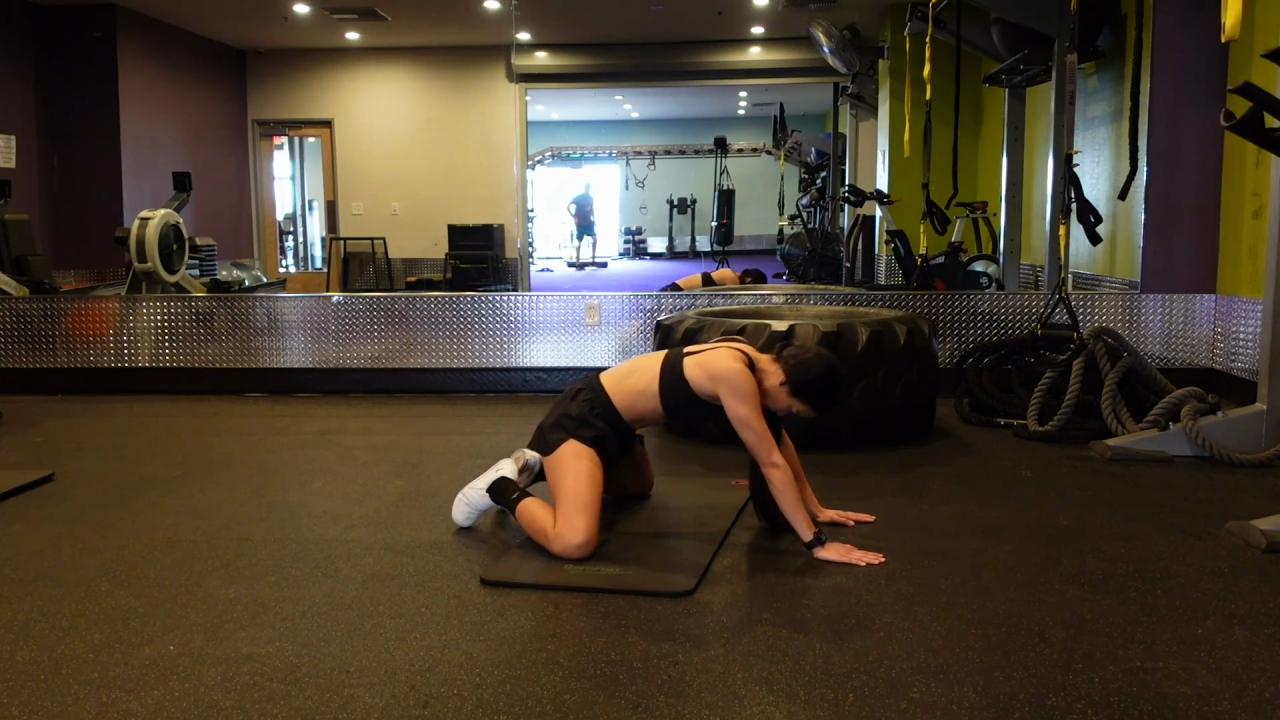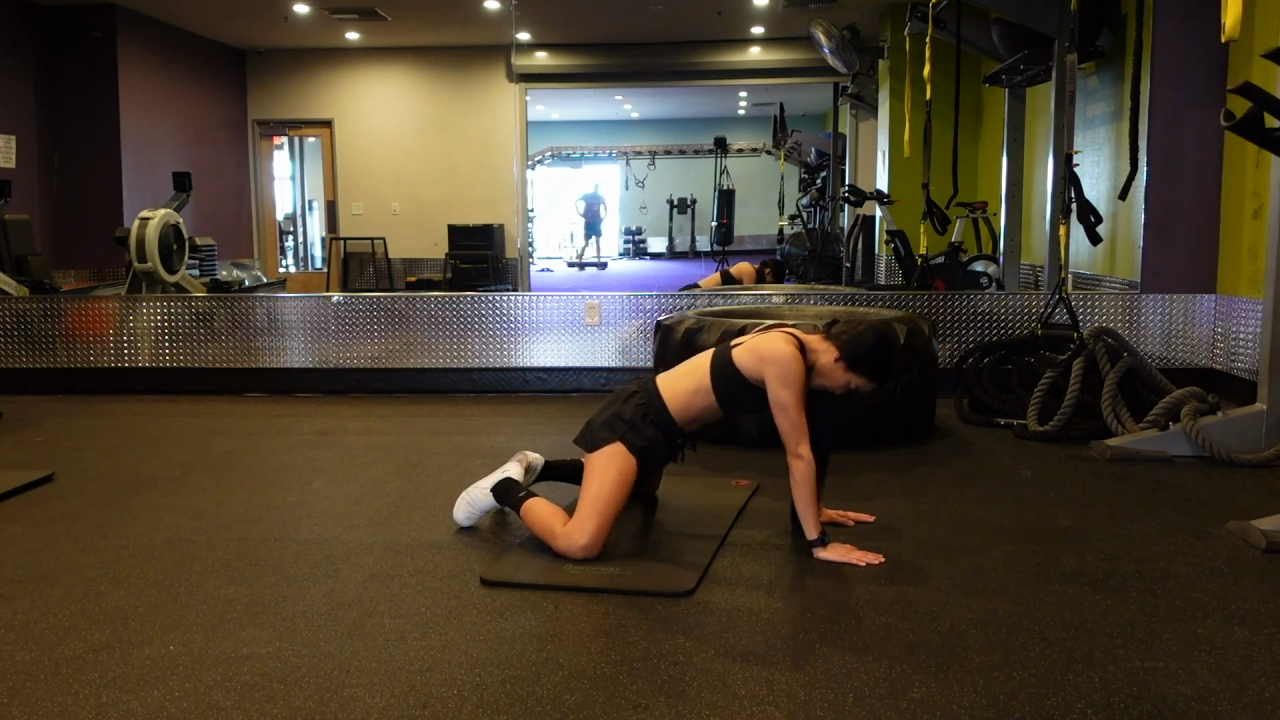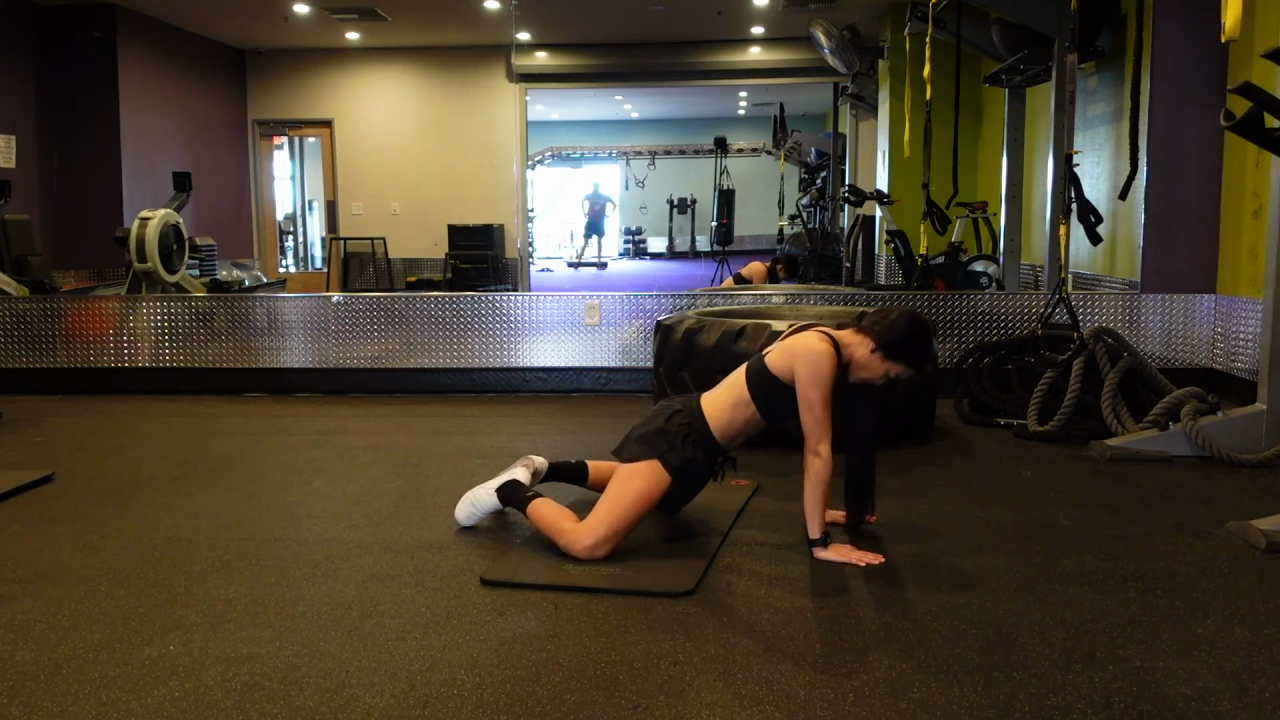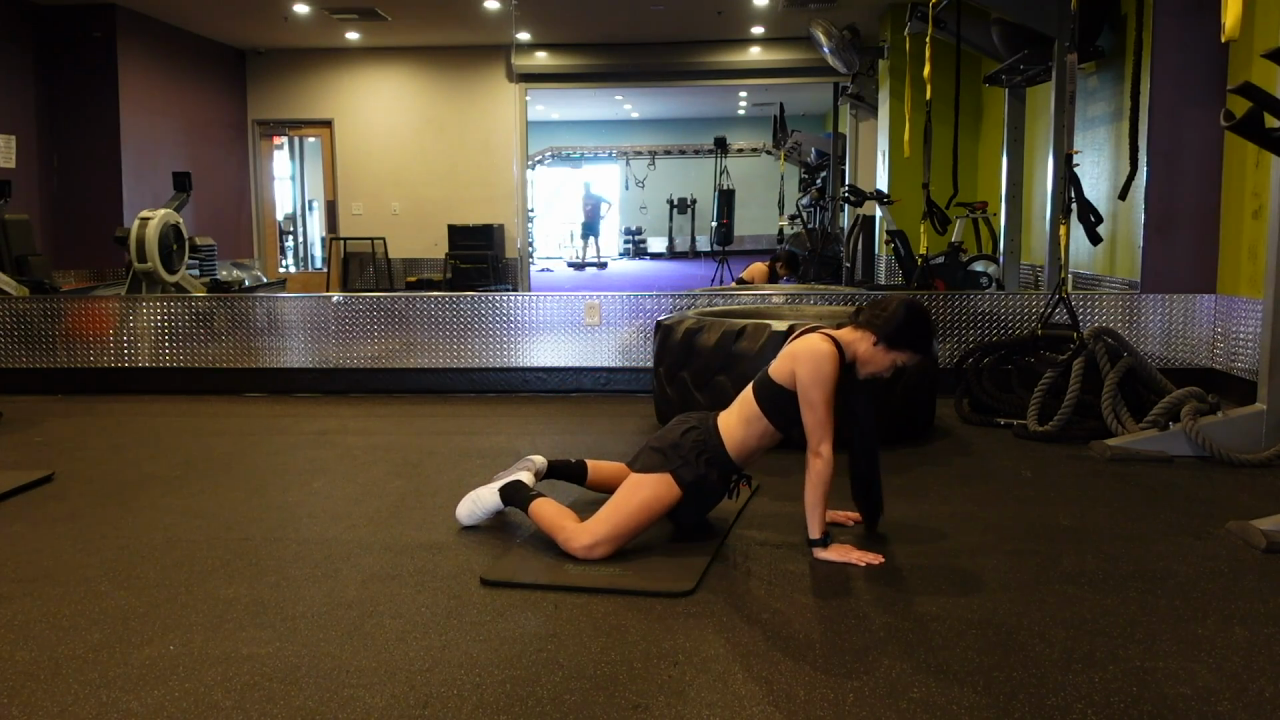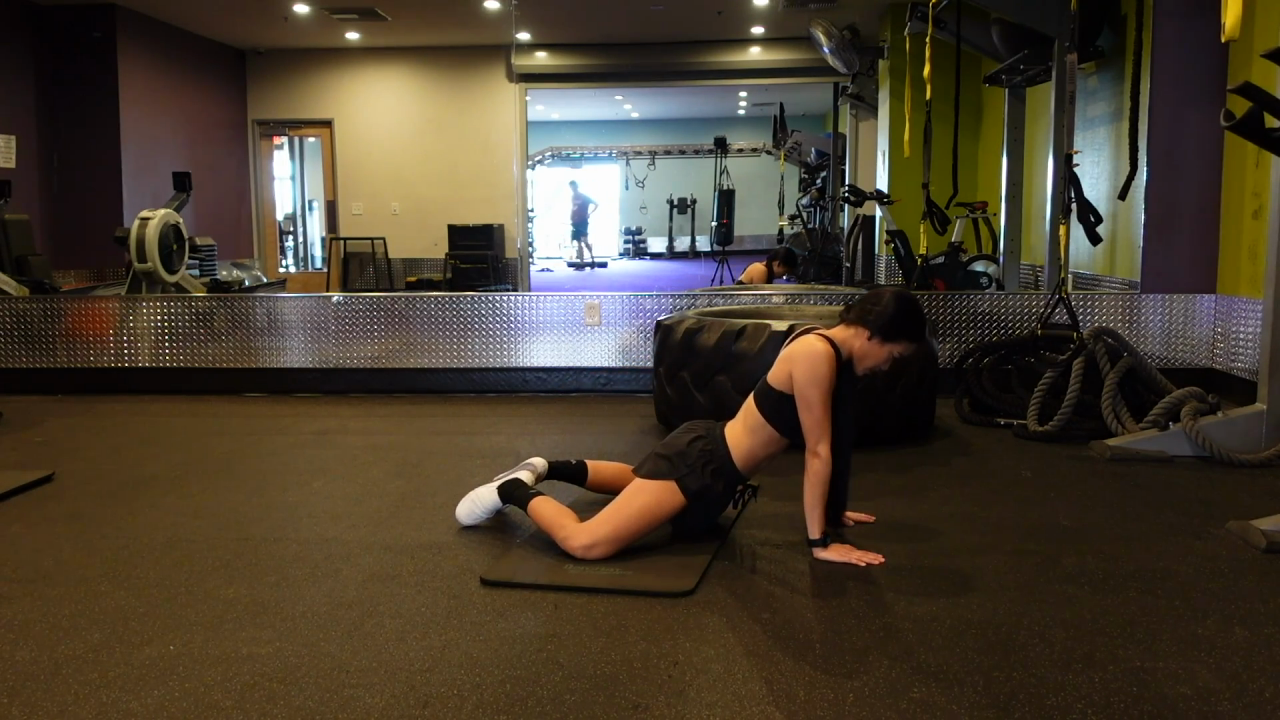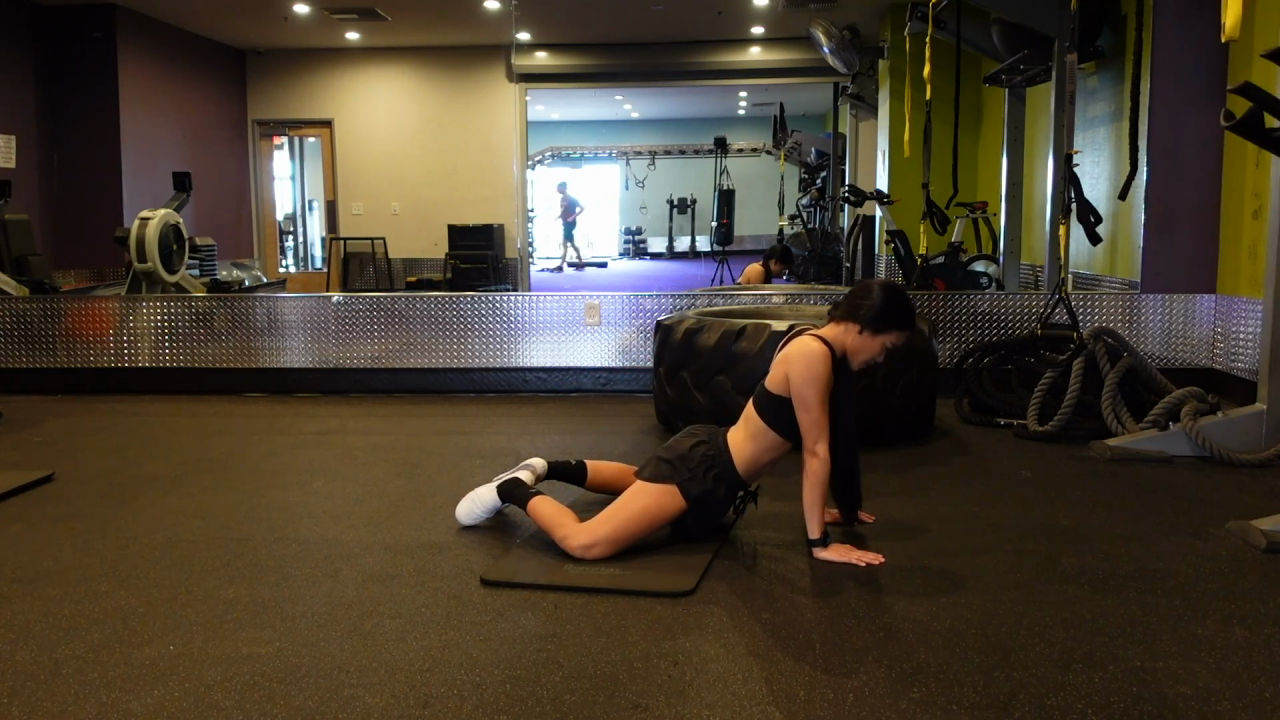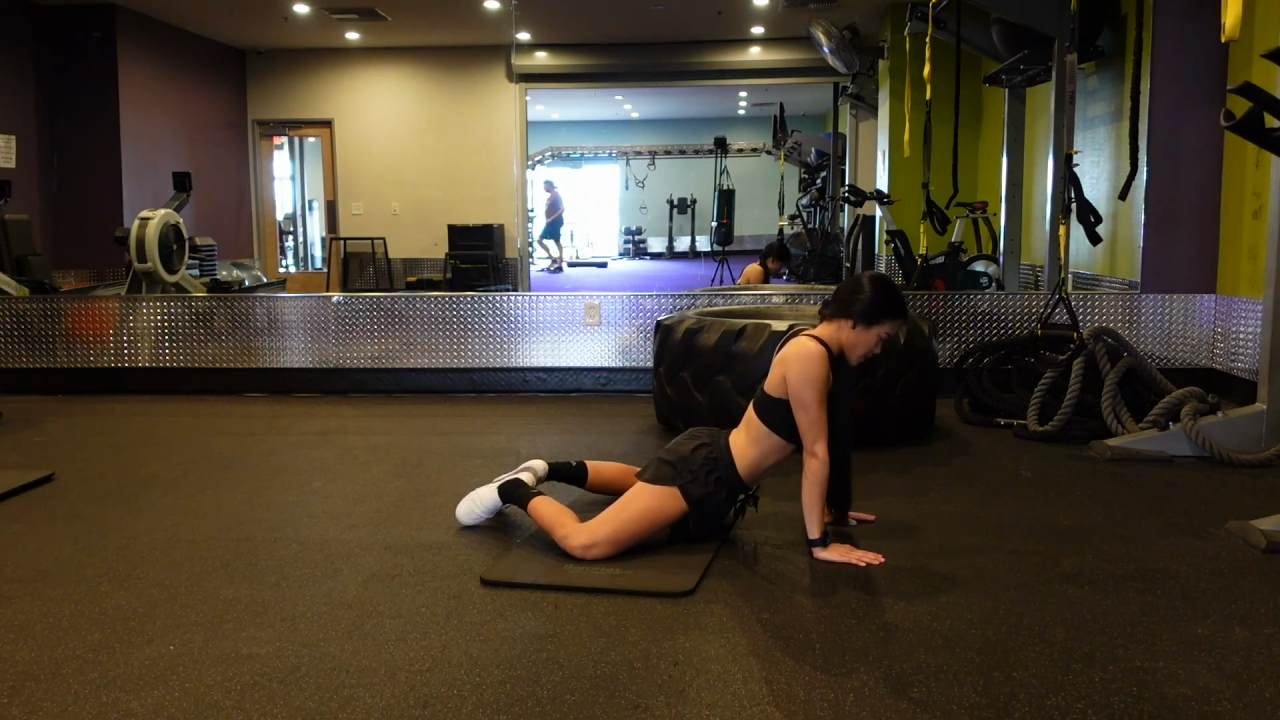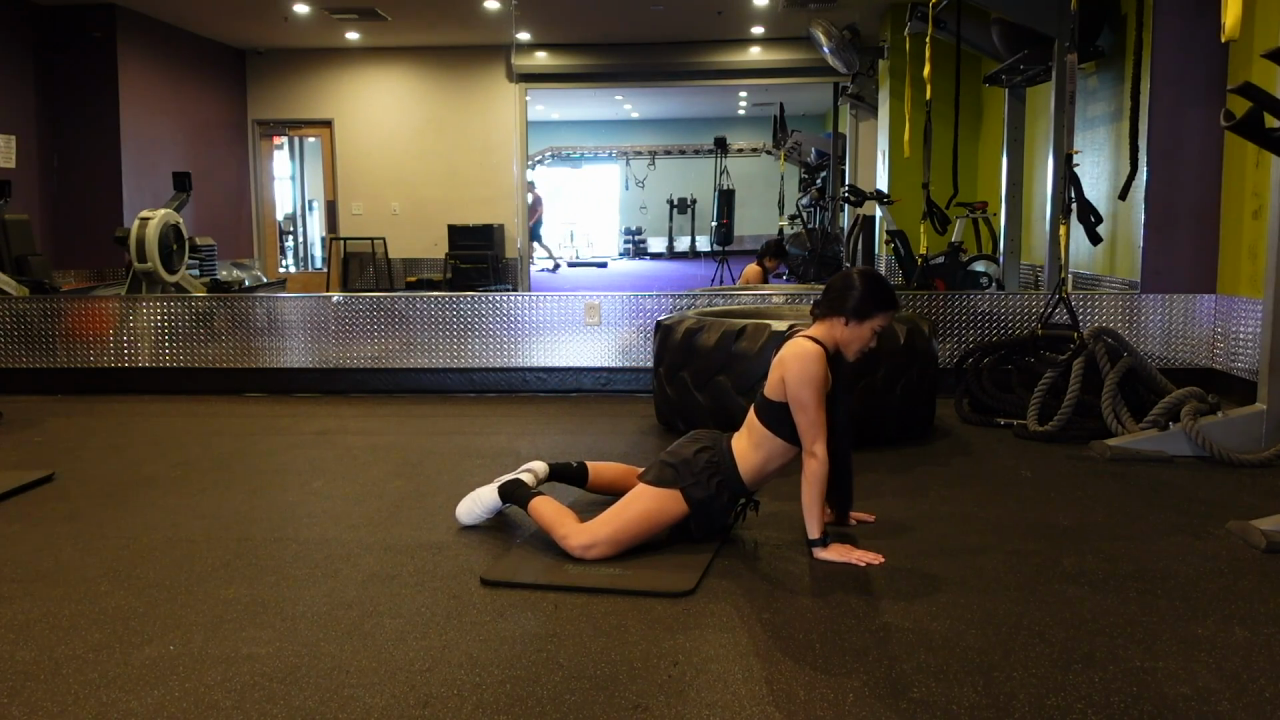
dt=0.4s
person 1, frame 1
left shoulder: (758, 366)
right shoulder: (734, 375)
left elbow: (782, 446)
right elbow: (773, 463)
left wrist: (816, 509)
right wrist: (815, 542)
left hip: (614, 420)
right hip: (581, 418)
left knee: (639, 487)
right knee: (574, 544)
left ankle: (536, 467)
right ankle: (505, 489)
person 1, frame 2
left shoulder: (796, 348)
right shoulder: (786, 357)
left elbow: (804, 446)
right elbow: (799, 454)
left wrist: (816, 509)
right wrist: (817, 541)
left hip: (656, 422)
right hip: (635, 420)
left knee: (639, 489)
right knee: (579, 544)
left ankle: (540, 466)
right ankle: (507, 489)
person 1, frame 3
left shoulder: (829, 347)
right shoulder: (819, 353)
left elbow: (817, 447)
right elbow: (818, 452)
left wrist: (819, 510)
right wrist: (819, 541)
left hip: (691, 434)
right hip: (678, 436)
left knee: (636, 487)
right knee: (588, 544)
left ankle: (542, 469)
right ankle: (514, 492)
person 1, frame 4
left shoulder: (831, 348)
right shoulder: (821, 353)
left elbow: (819, 447)
right elbow: (819, 453)
left wrist: (819, 509)
right wrist: (819, 541)
left hip: (706, 451)
right hip: (693, 453)
left knee: (636, 484)
right knee: (587, 544)
left ankle: (545, 469)
right ankle: (517, 491)
person 1, frame 5
left shoulder: (828, 349)
right shoulder: (817, 354)
left elbow: (821, 447)
right elbow: (817, 452)
left wrist: (827, 509)
right wrist: (819, 542)
left hip: (710, 456)
right hip: (699, 461)
left knee: (637, 481)
right knee: (585, 544)
left ankle: (547, 469)
right ankle: (517, 491)
person 1, frame 6
left shoulder: (821, 347)
right shoulder: (812, 354)
left elbow: (815, 447)
right elbow: (815, 452)
left wrist: (820, 509)
right wrist: (819, 541)
left hip: (711, 459)
right hip: (701, 466)
left knee: (638, 482)
right knee: (584, 543)
left ankle: (548, 469)
right ankle: (516, 490)
person 1, frame 7
left shoulder: (819, 347)
right shoulder: (810, 354)
left elbow: (814, 446)
right elbow: (815, 453)
left wrist: (823, 507)
right wrist: (818, 542)
left hip: (713, 459)
right hip: (703, 469)
left knee: (638, 481)
right knee: (584, 544)
left ankle: (548, 470)
right ankle: (516, 490)
person 1, frame 8
left shoulder: (814, 348)
right shoulder: (807, 356)
left elbow: (811, 447)
right elbow: (814, 453)
left wrist: (821, 509)
right wrist: (818, 542)
left hip: (712, 461)
right hip: (704, 472)
left knee: (639, 481)
right knee: (584, 544)
left ankle: (546, 472)
right ankle: (514, 491)
